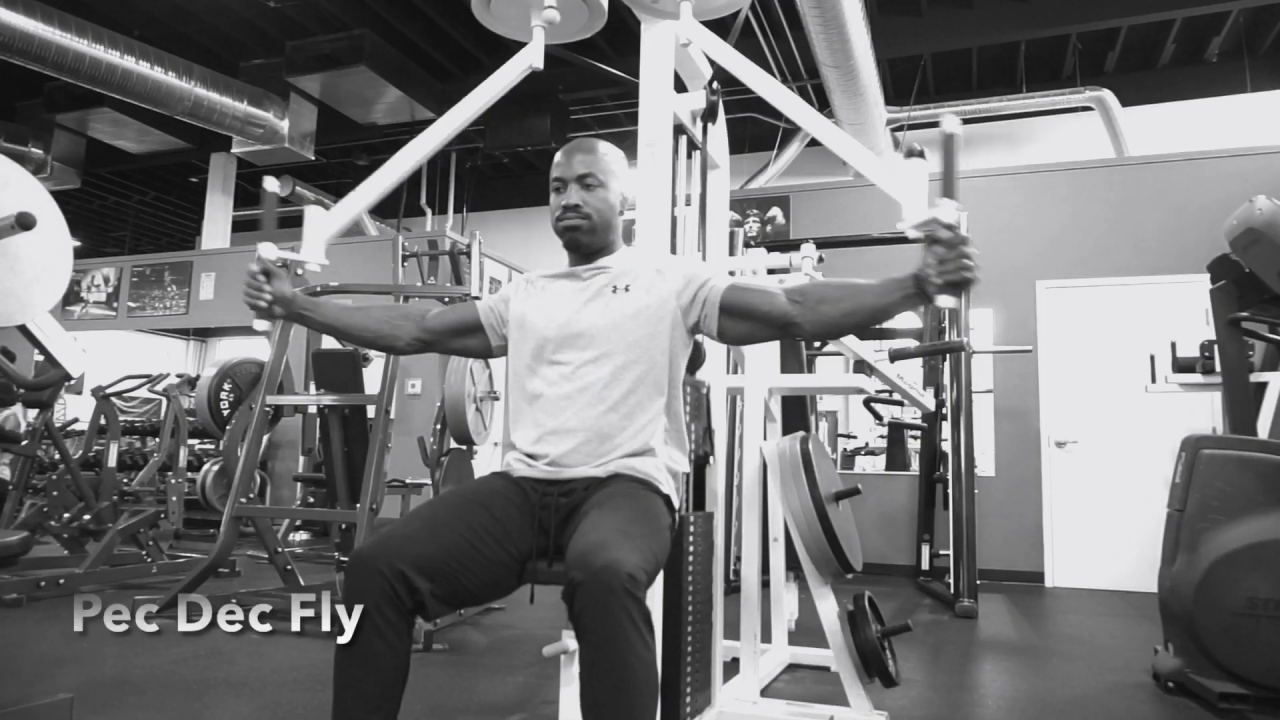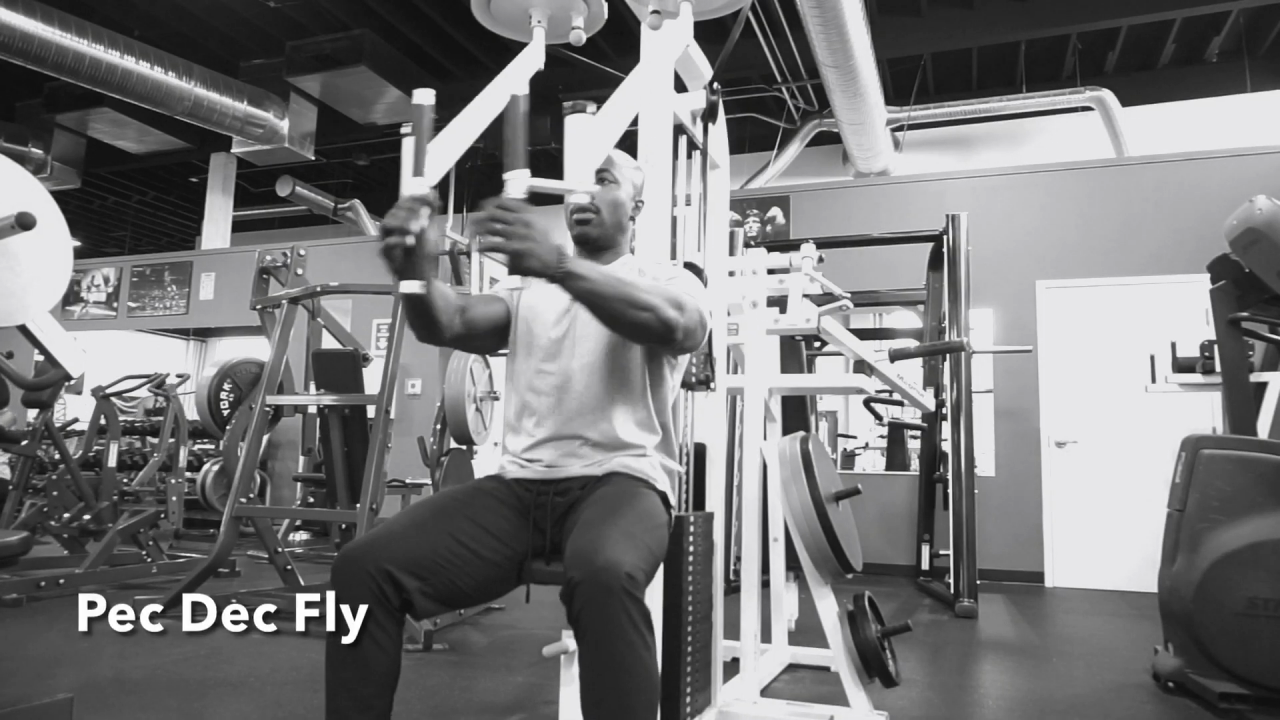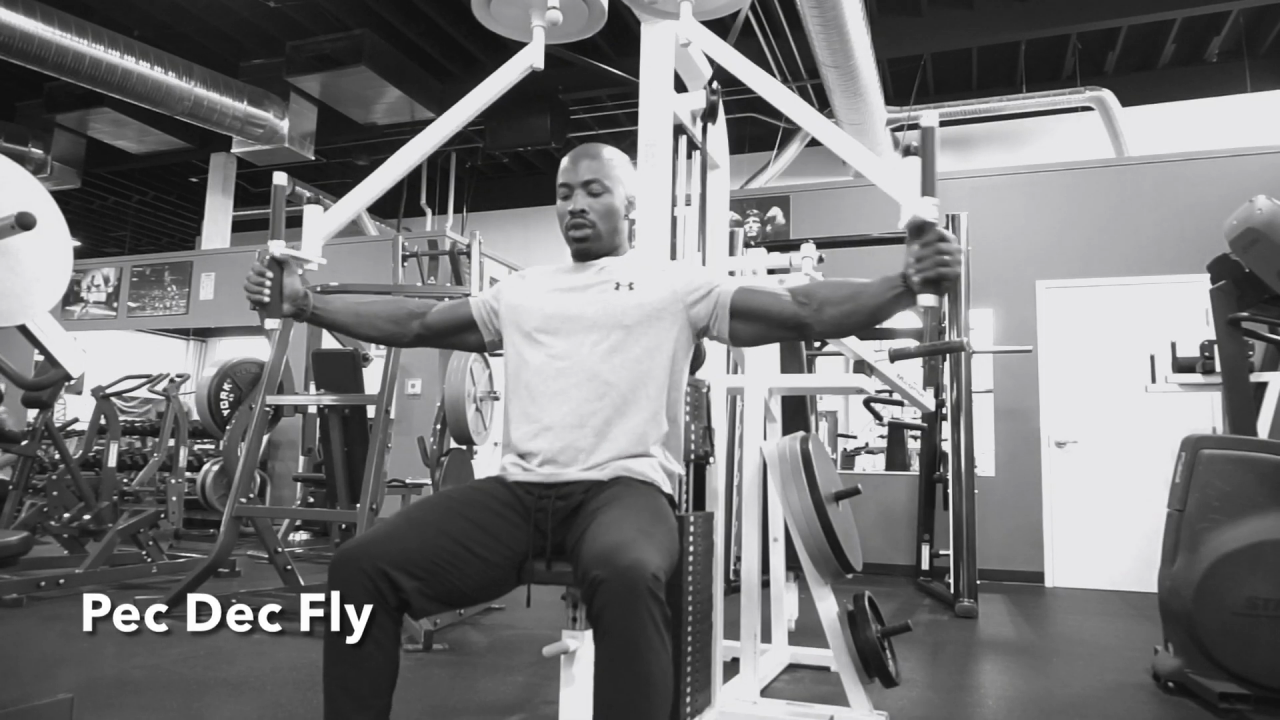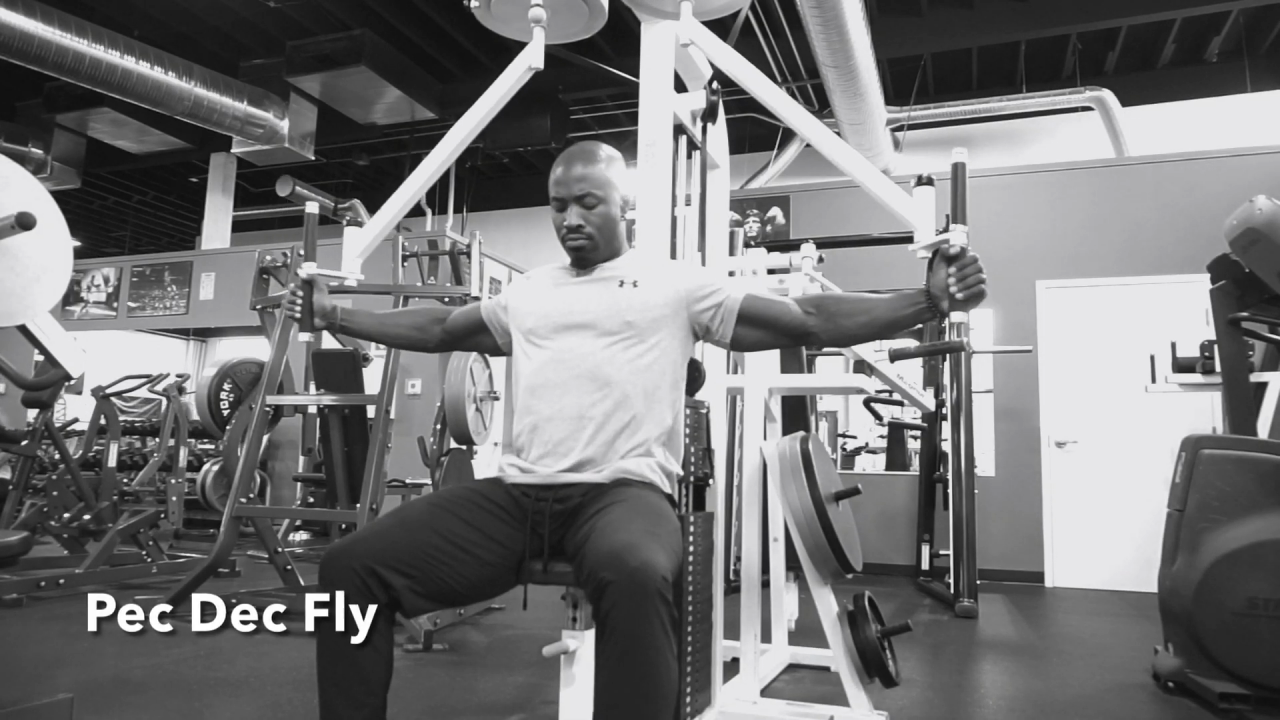
dt=1s
person 1, frame 1
left shoulder: (671, 279)
right shoulder: (524, 294)
left elbow: (800, 312)
right elbow: (414, 327)
left wrist: (920, 281)
right wrist: (295, 305)
left hip: (626, 481)
right hip: (523, 483)
left knee: (605, 576)
right knee: (377, 566)
person 1, frame 2
left shoulder: (666, 282)
right shoulder: (529, 293)
left elbow: (668, 325)
right elbow: (448, 323)
left wrist: (557, 263)
right wrist: (415, 271)
left hip: (619, 481)
right hip: (518, 485)
left knee: (603, 576)
right knee: (365, 565)
person 1, frame 3
left shoulder: (676, 284)
right shoulder: (521, 289)
left elbow: (804, 311)
right elbow: (416, 322)
left wrist: (905, 283)
right wrist: (304, 303)
left hip: (624, 484)
right hip: (519, 488)
left knee: (626, 574)
right knee: (362, 564)
person 1, frame 4
left shoulder: (676, 284)
right shoulder: (528, 291)
left elbow: (810, 319)
right elbow: (437, 328)
left wrist: (930, 299)
right wrist: (332, 314)
left hip: (622, 488)
right hip: (517, 490)
left knee: (635, 575)
right knee: (352, 564)
